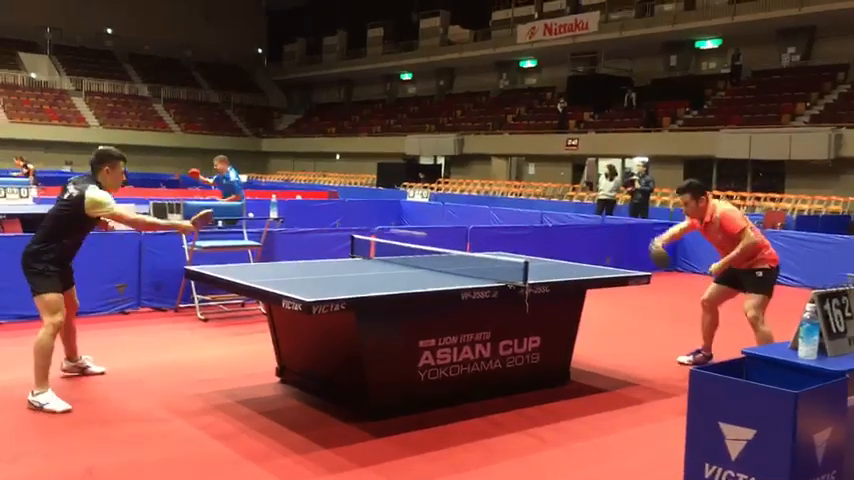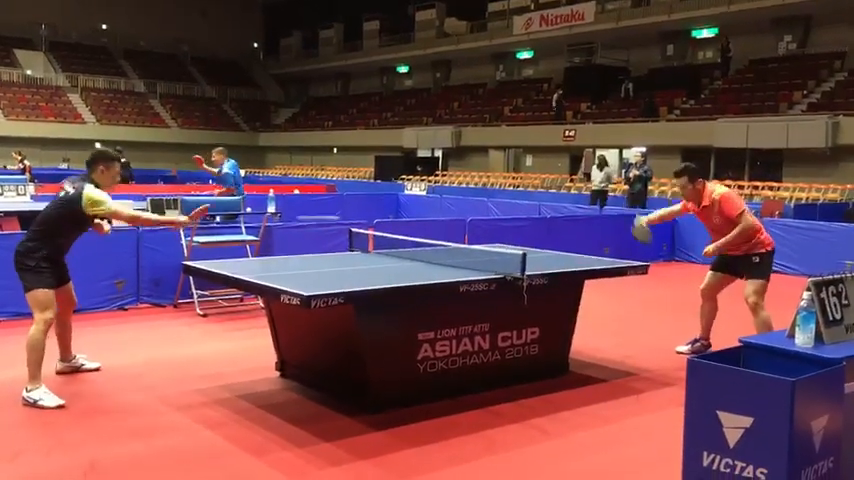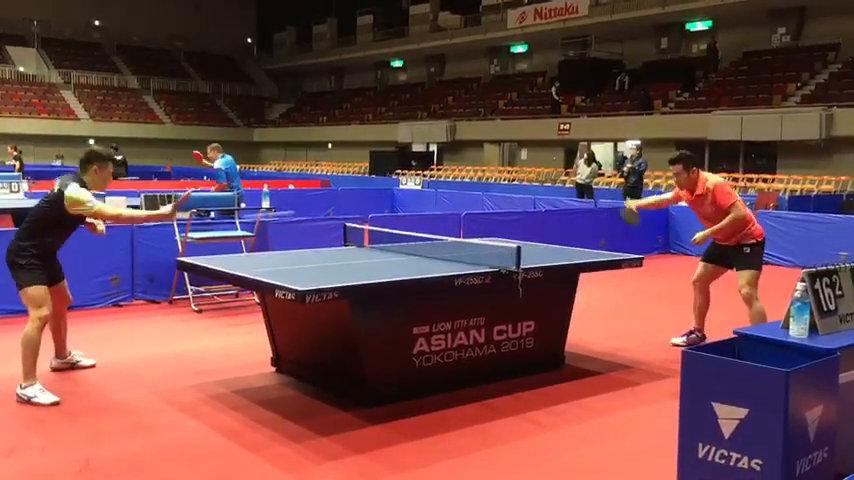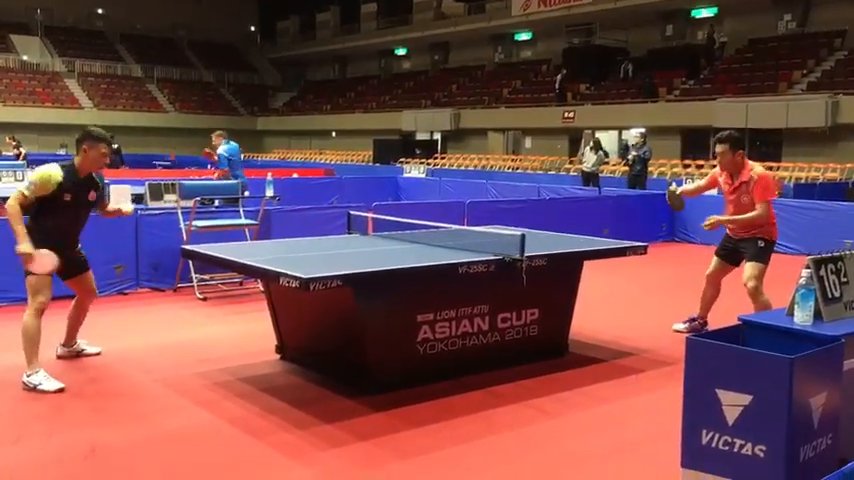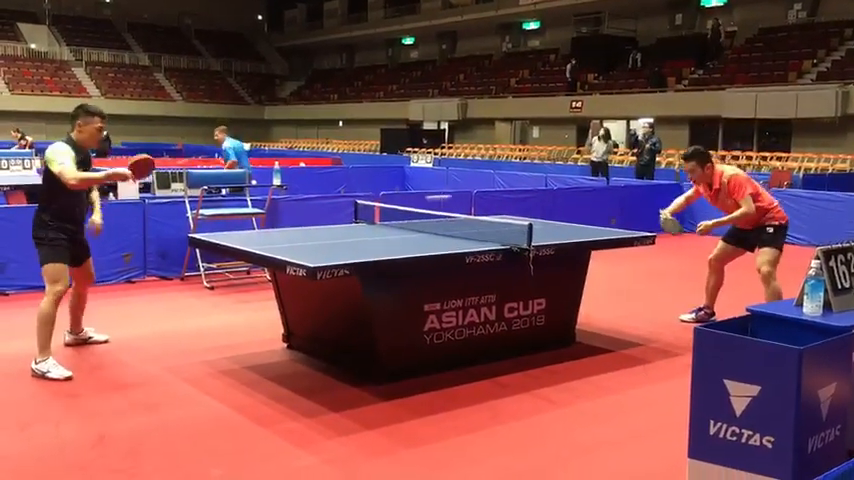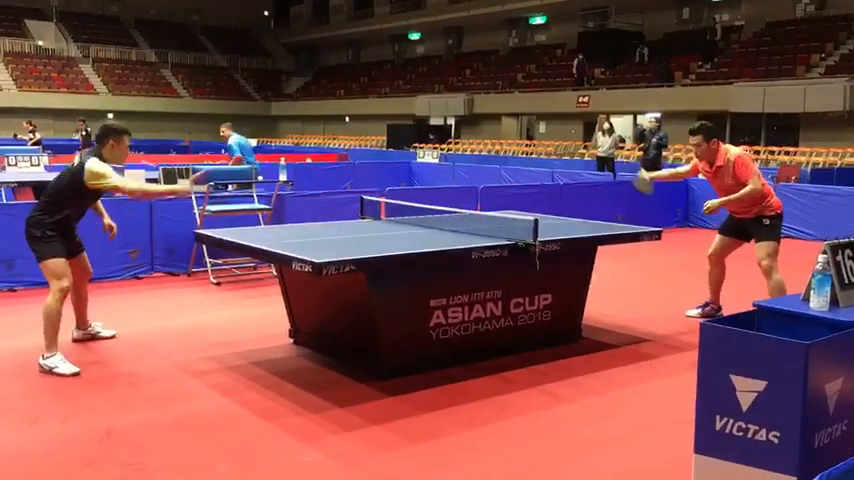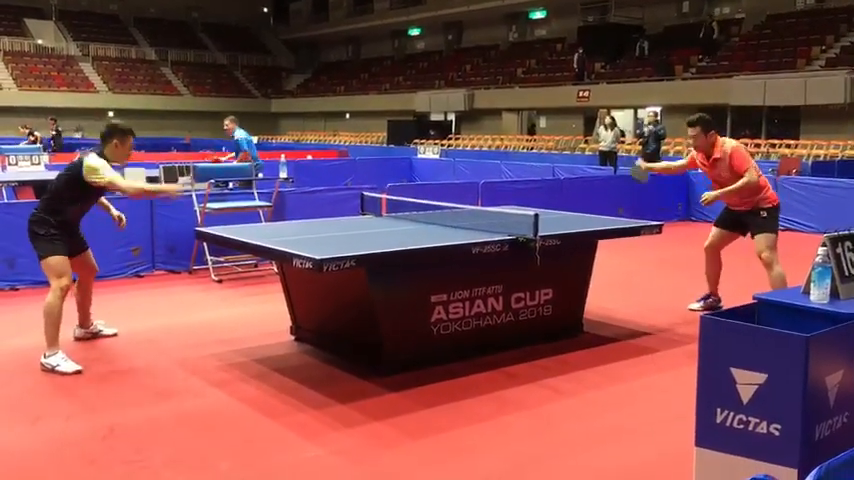
dt=0.7s
person 1, frame 1
left shoulder: (80, 184)
right shoulder: (93, 194)
right elbow: (134, 221)
left wrist: (97, 219)
right wrist: (176, 225)
left hip: (57, 259)
right hip: (41, 260)
left knee: (71, 310)
right knee: (54, 321)
left ankle: (73, 360)
right ankle: (40, 393)
person 1, frame 2
left shoulder: (75, 184)
right shoulder: (89, 193)
right elbow: (130, 217)
left wrist: (95, 223)
right wrist: (178, 220)
left hip: (48, 255)
right hip: (33, 258)
left knee: (66, 306)
right knee: (45, 317)
left ankle: (67, 360)
right ankle: (33, 389)
person 1, frame 3
left shoulder: (71, 184)
right shoulder: (74, 192)
right elbow: (114, 216)
left wrist: (88, 223)
right wrist: (158, 214)
left hip: (42, 254)
right hip: (26, 255)
left knee: (62, 304)
right knee: (41, 314)
left ankle: (62, 356)
right ankle: (27, 385)
person 1, frame 4
left shoulder: (95, 180)
right shoulder: (51, 174)
left elbow: (103, 207)
right elbow: (13, 204)
left wrist: (119, 210)
right wrist: (23, 241)
left hip: (67, 246)
right hip: (38, 244)
left knee: (88, 294)
right knee: (39, 303)
left ankle: (69, 345)
right ankle: (32, 373)
person 1, frame 5
left shoulder: (85, 155)
right shoulder: (59, 150)
left elbow: (89, 189)
right elbow: (73, 181)
left wrist: (96, 213)
right wrist: (113, 174)
left hip: (72, 230)
right hip: (51, 230)
left knee: (84, 282)
right knee: (57, 289)
left ankle: (76, 332)
right ankle: (42, 360)
person 1, frame 6
left shoulder: (92, 160)
right shoulder: (94, 166)
right elbow: (132, 189)
left wrist: (104, 216)
right wrist: (176, 189)
left hip: (60, 227)
right hip: (43, 229)
left knee: (82, 276)
right knee: (61, 286)
left ankle: (83, 328)
right ankle: (49, 356)
person 1, frame 7
left shoulder: (99, 162)
right shoulder: (92, 162)
right elbow: (126, 188)
left wrist: (110, 209)
right wrist: (167, 189)
left hip: (66, 225)
right hip: (47, 226)
left knee: (88, 272)
right knee: (61, 284)
left ankle: (86, 326)
right ankle: (51, 354)
person 2, frame 1
left shoulder: (723, 213)
right shoulder: (697, 217)
left elbow: (750, 241)
right elbow: (680, 228)
left wrist: (722, 264)
right wrist: (661, 241)
left hip: (761, 263)
right hip: (737, 265)
left knee: (753, 315)
right knee: (707, 302)
right ankle: (704, 353)
person 2, frame 2
left shoulder: (721, 196)
right shoulder: (693, 201)
left elbow: (748, 225)
right elbow: (671, 211)
left wrist: (718, 244)
right wrist: (647, 220)
left hip: (756, 248)
right hip: (731, 251)
left knee: (753, 300)
right knee: (706, 291)
right ankle: (703, 341)
person 2, frame 3
left shoulder: (714, 185)
right shoulder: (684, 188)
left elbow: (737, 214)
right elbow: (663, 199)
left wrist: (707, 233)
right wrist: (636, 205)
left hip: (748, 239)
right hip: (723, 241)
left knee: (747, 293)
right knee: (699, 282)
right ankle: (698, 333)
person 2, frame 4
left shoulder: (759, 176)
right shoulder: (721, 173)
left elbow: (763, 215)
right elbow: (700, 187)
left wrist: (724, 220)
right wrist: (680, 190)
left hip: (759, 235)
right hip: (733, 235)
left knee: (751, 284)
right knee: (712, 276)
right ankle: (700, 321)
person 2, frame 5
left shoulder: (731, 177)
right shoulder: (702, 183)
left elbow: (748, 210)
right elbow: (686, 197)
left wrist: (714, 224)
right wrist: (669, 211)
left hip: (770, 221)
right hip: (744, 224)
left knee: (765, 271)
right knee: (714, 262)
right ankle: (706, 311)
person 2, frame 6
left shoulder: (736, 157)
right shoulder: (702, 162)
left elbow: (756, 188)
right elbow: (680, 172)
left wrist: (722, 202)
right wrist: (650, 176)
left hip: (765, 212)
right hip: (739, 215)
left knee: (766, 264)
right knee: (714, 255)
right ankle: (713, 305)
person 2, frame 7
left shoulder: (732, 149)
right shoulder: (698, 154)
left elbow: (753, 179)
right elbow: (675, 166)
left wrist: (717, 194)
right wrist: (647, 166)
left hip: (761, 204)
right hip: (736, 206)
left knee: (767, 257)
right knee: (710, 248)
right ankle: (712, 298)
